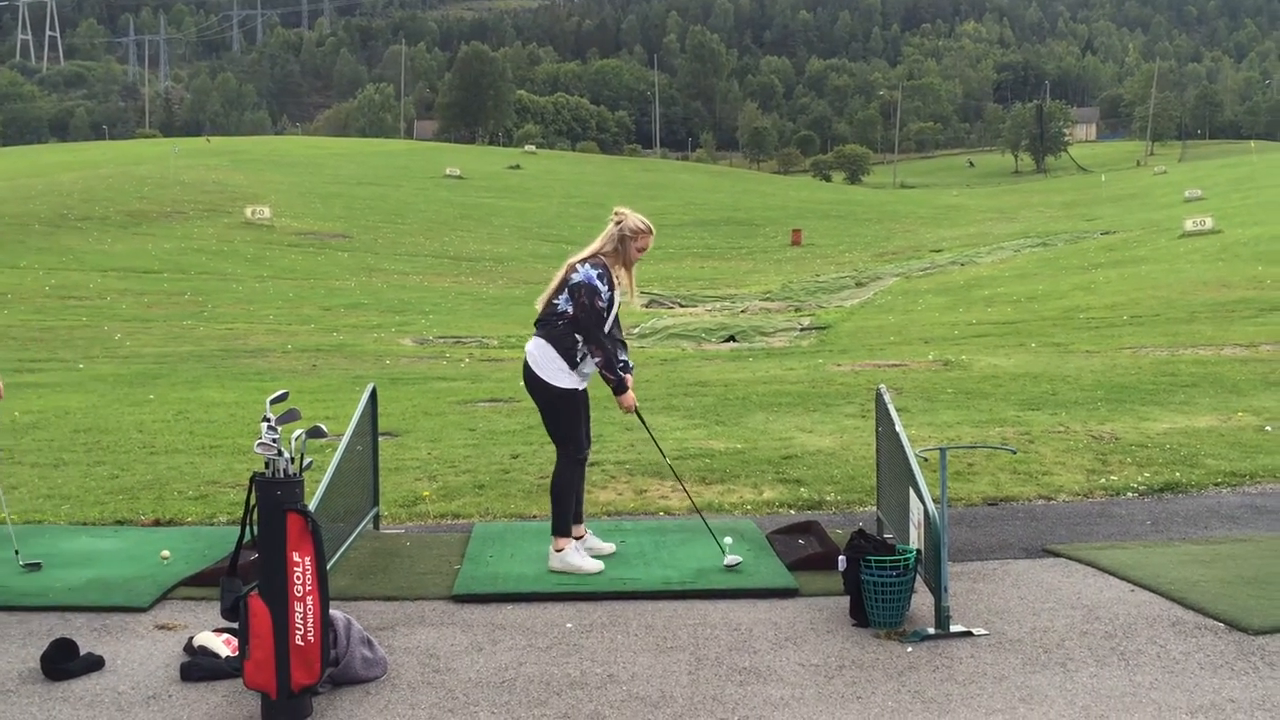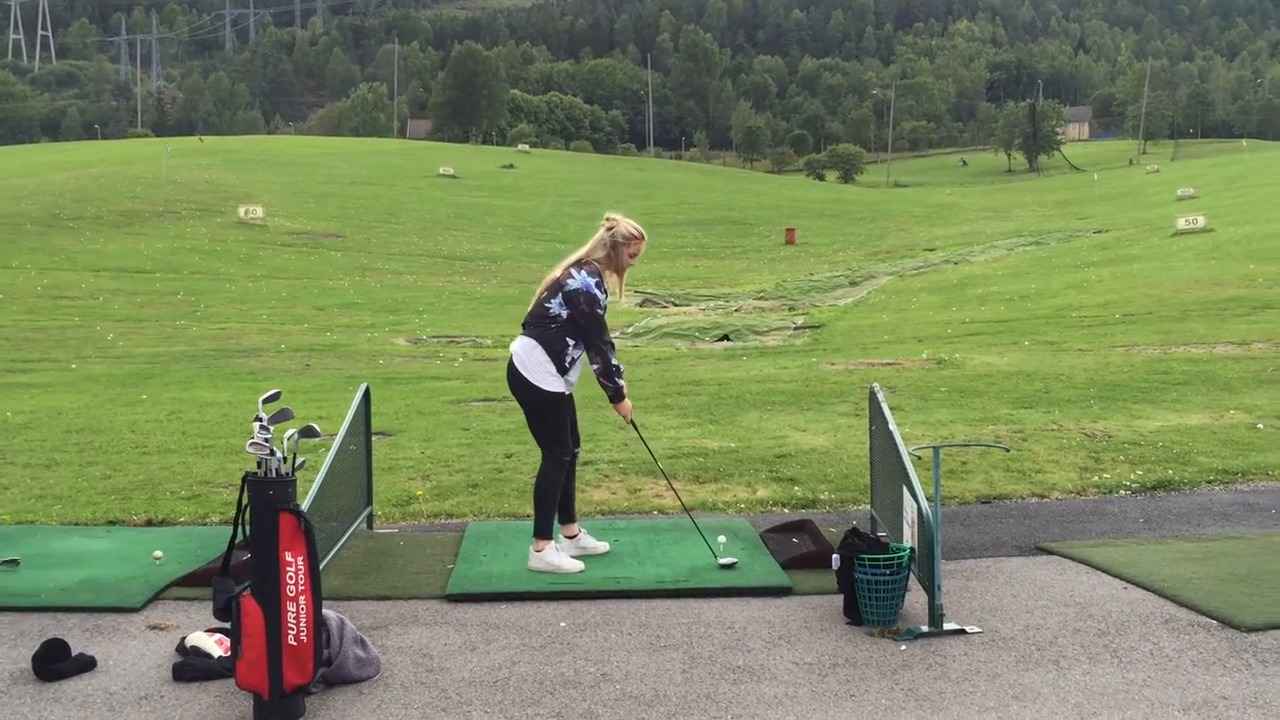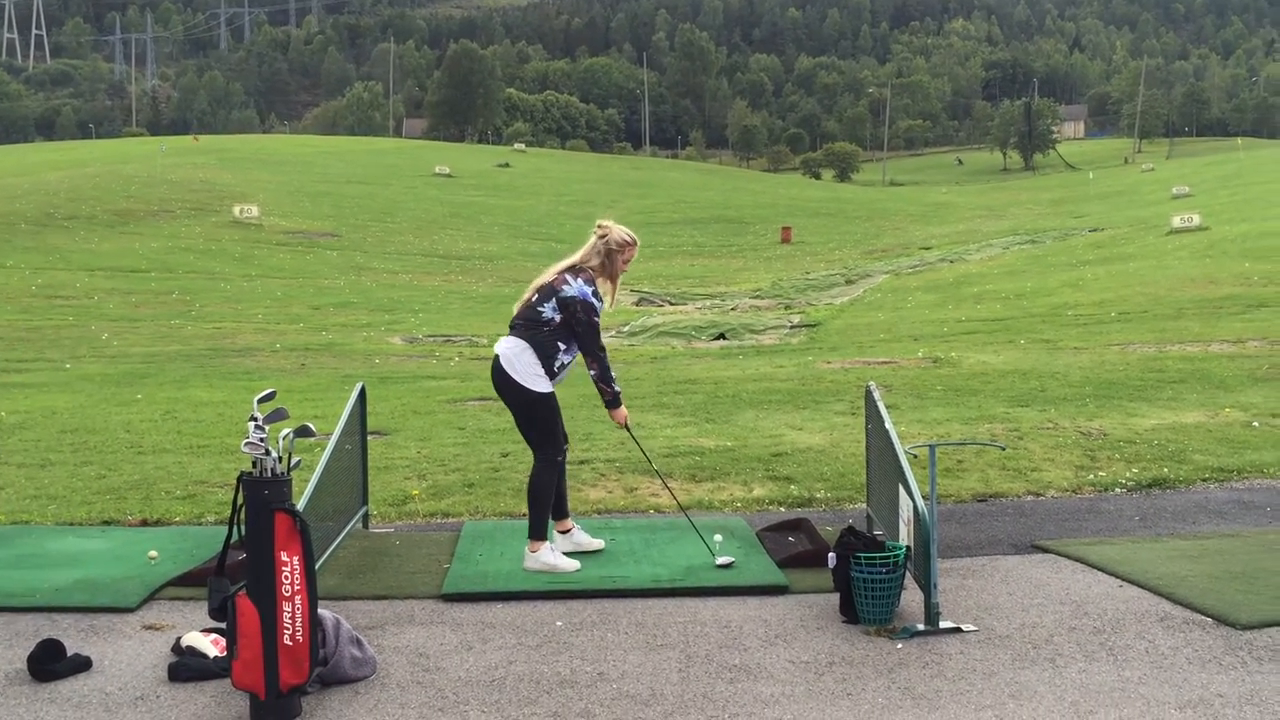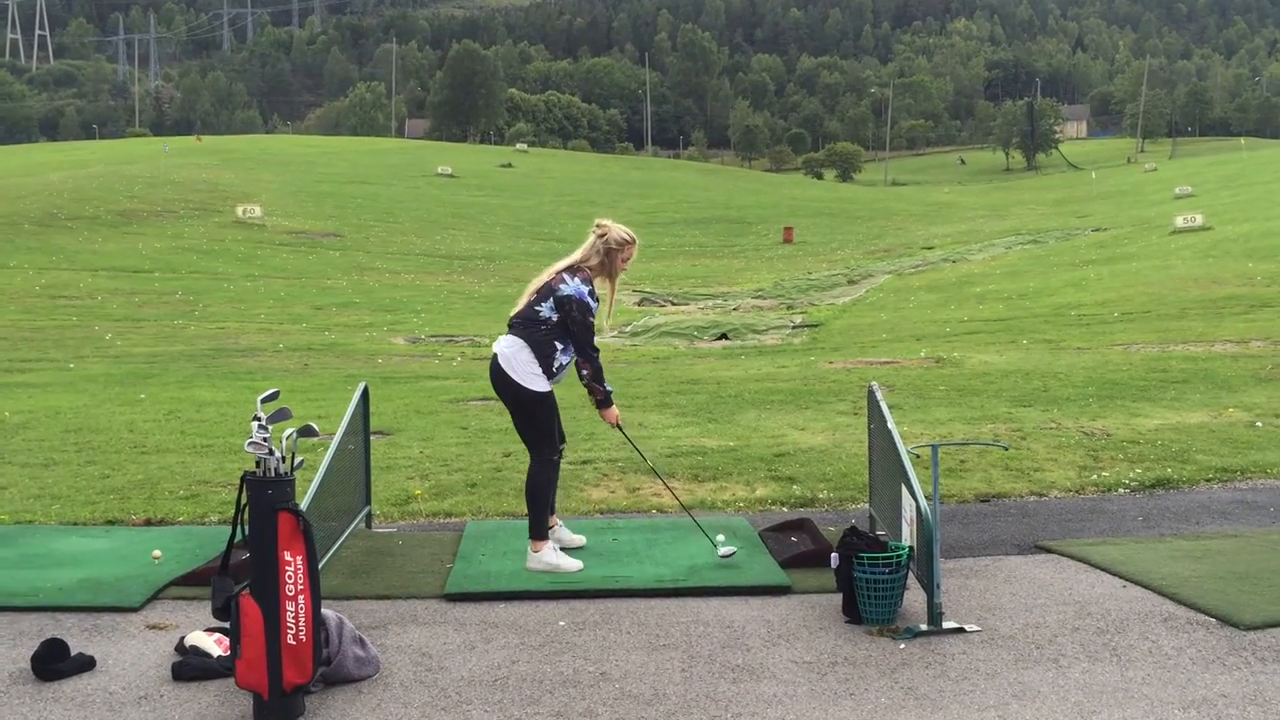
dt=0.2s
person 1, frame 1
left shoulder: (603, 273)
right shoulder: (593, 275)
left elbow: (610, 329)
right elbow: (595, 337)
left wrist: (625, 371)
right wrist: (619, 387)
left hip: (565, 371)
right hip: (550, 370)
left knee: (580, 450)
right knee: (570, 452)
left ankle: (577, 534)
right ankle: (561, 547)
person 1, frame 2
left shoulder: (584, 274)
right shoulder: (587, 282)
left elbow: (598, 338)
right elbow: (595, 344)
left wrist: (617, 378)
right wrist: (617, 395)
left hip: (540, 370)
right hip: (537, 372)
left knee: (568, 450)
right knee: (557, 454)
left ankle: (571, 535)
right ankle: (541, 549)
person 1, frame 3
left shoulder: (574, 278)
right shoulder: (583, 290)
left elbow: (586, 346)
right elbow: (592, 351)
left wrist: (610, 391)
right wrist: (613, 402)
left hip: (516, 367)
right hip: (523, 372)
left knee: (557, 446)
right knee: (548, 453)
left ankle: (565, 531)
right ankle: (537, 548)
person 1, frame 4
left shoulder: (572, 277)
right shoulder: (579, 289)
left elbow: (576, 346)
right elbow: (586, 351)
left wrist: (596, 393)
right wrist: (604, 401)
left hip: (516, 367)
right hip: (520, 371)
left knee: (553, 445)
right knee: (545, 453)
left ankle: (548, 525)
right ankle: (539, 549)
